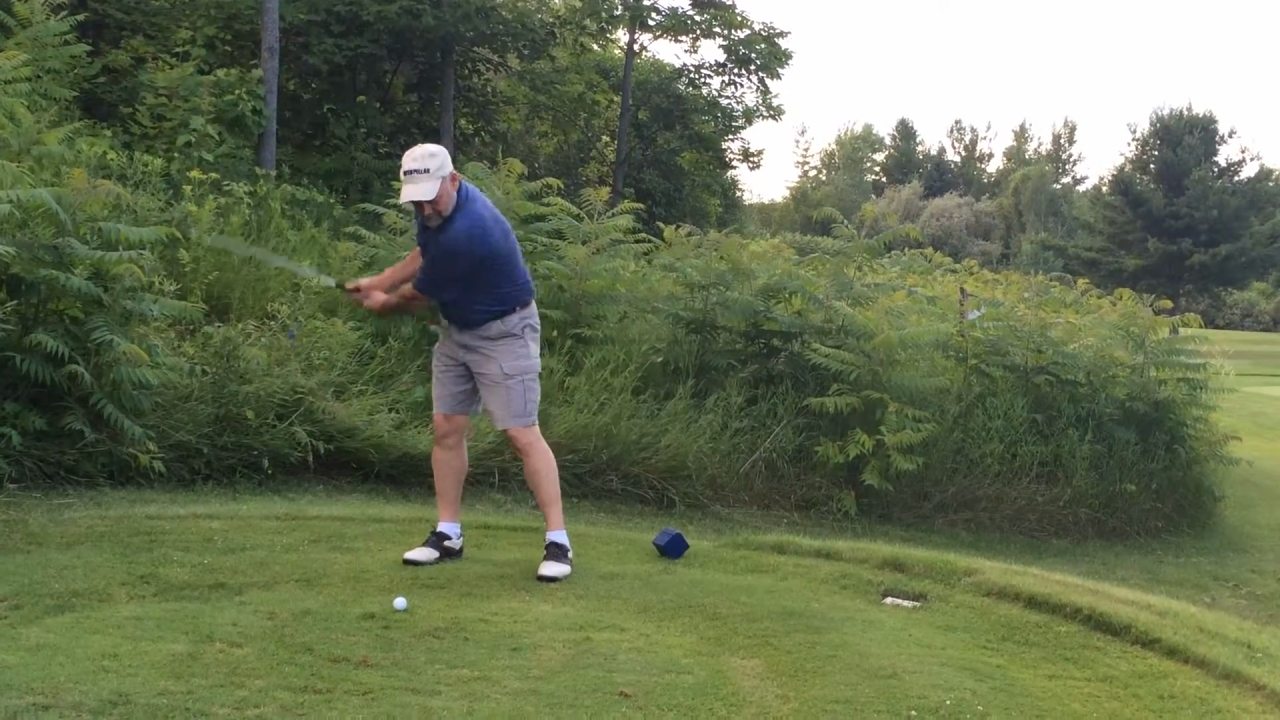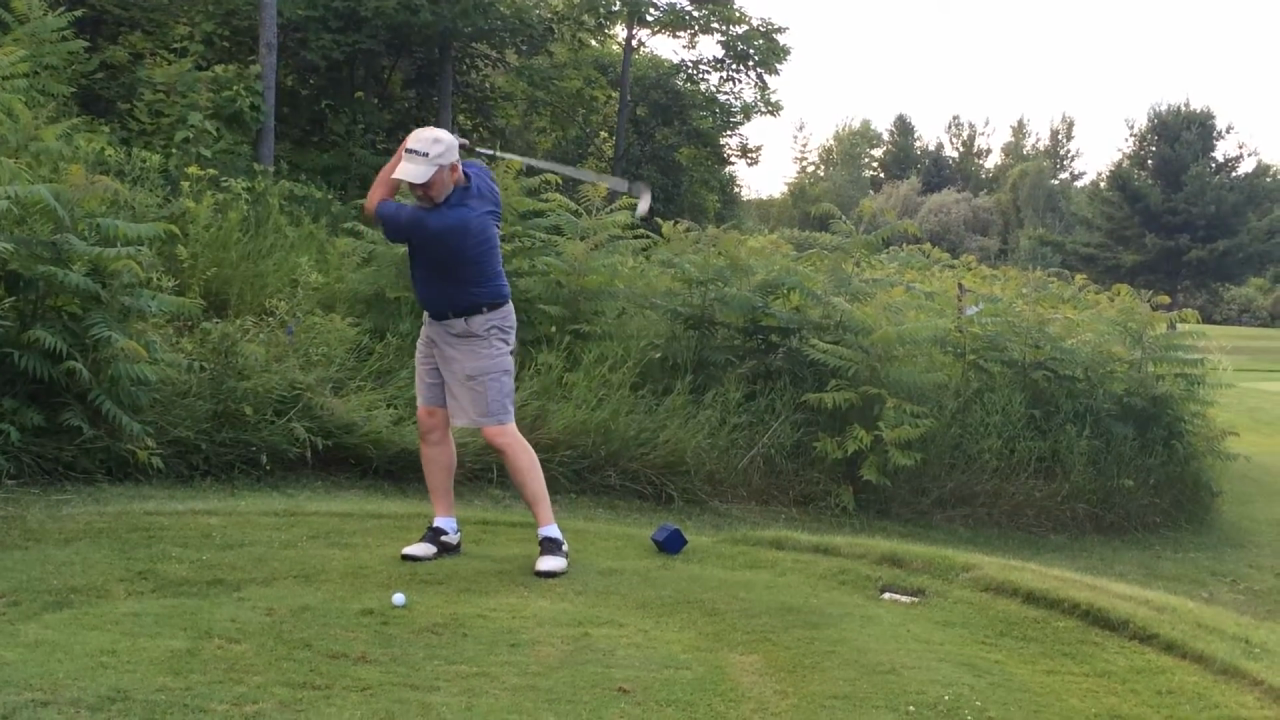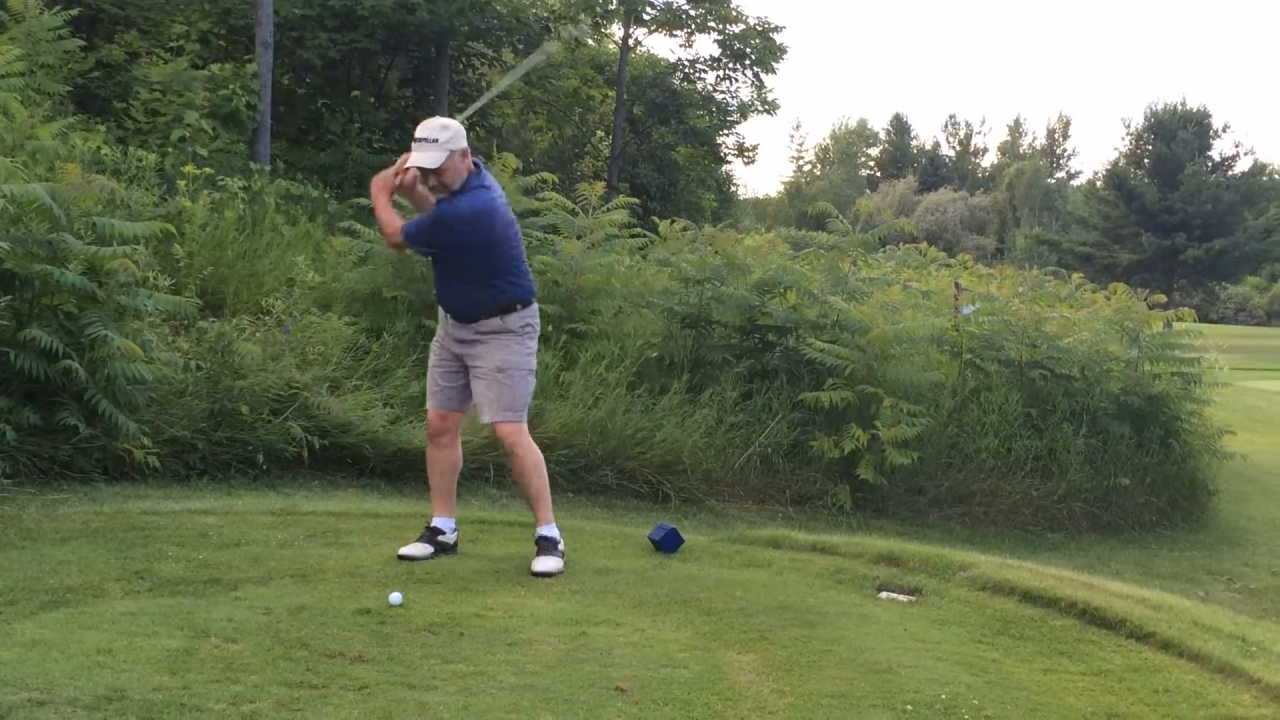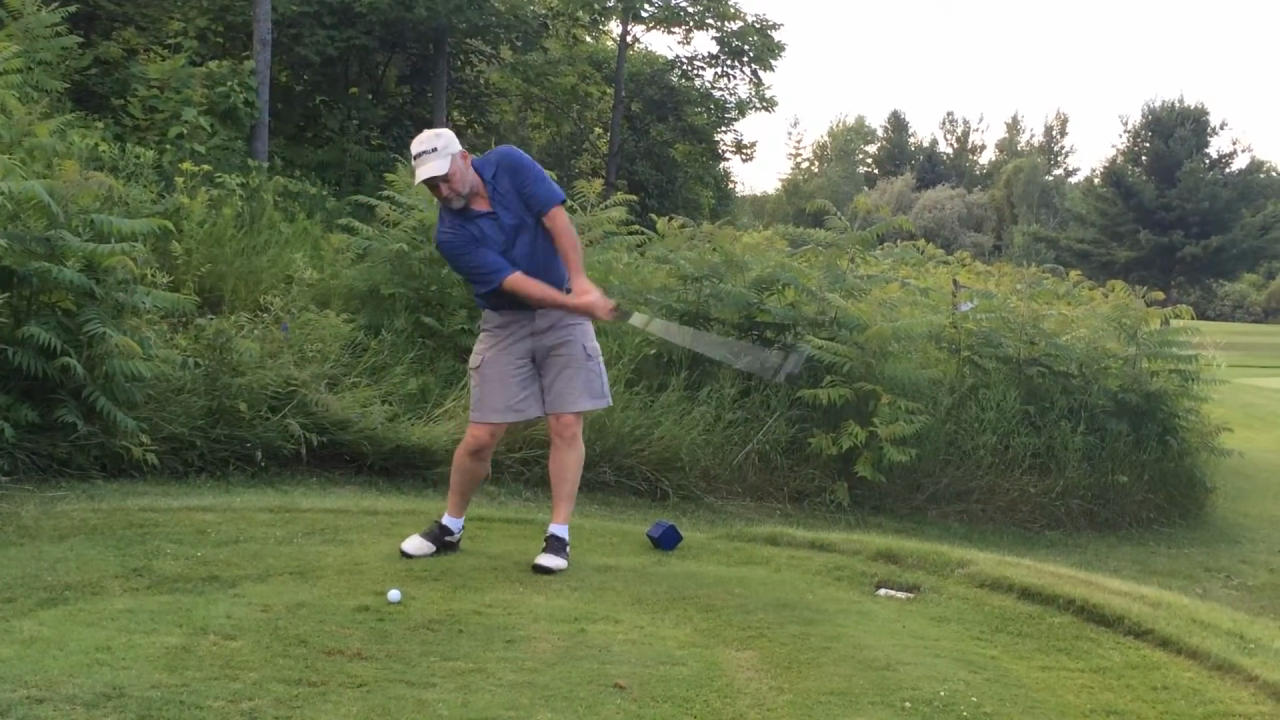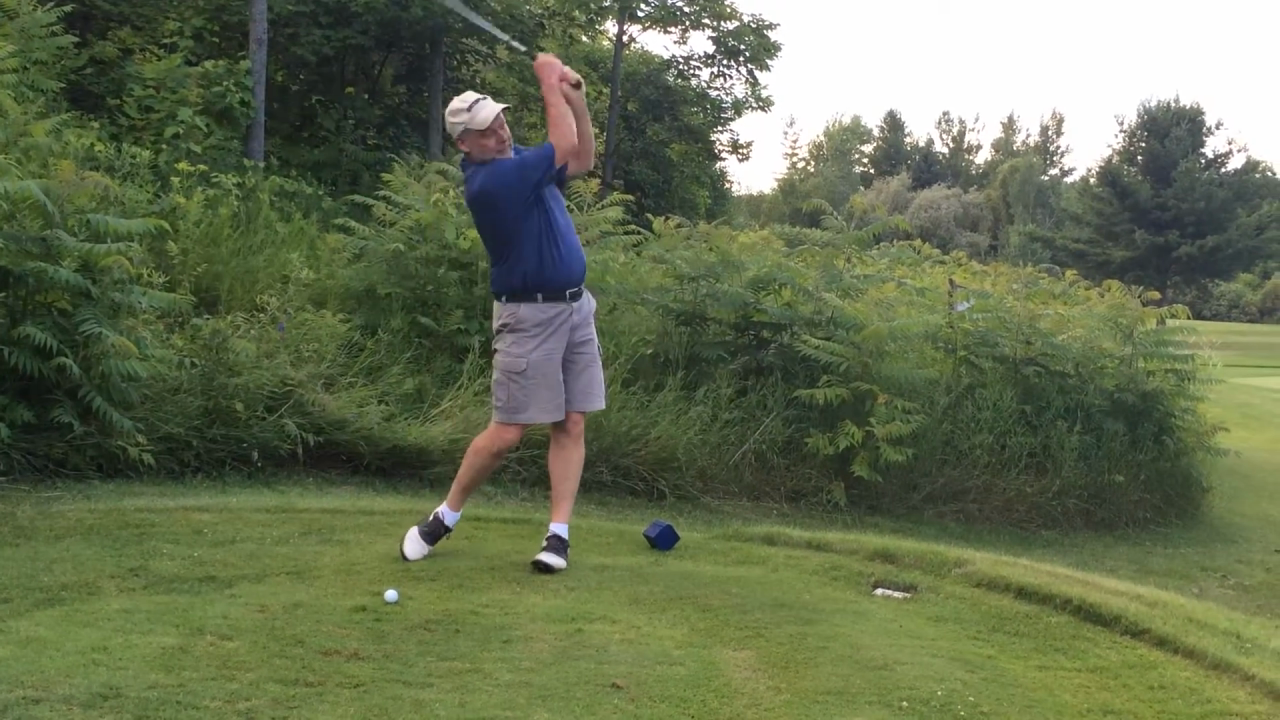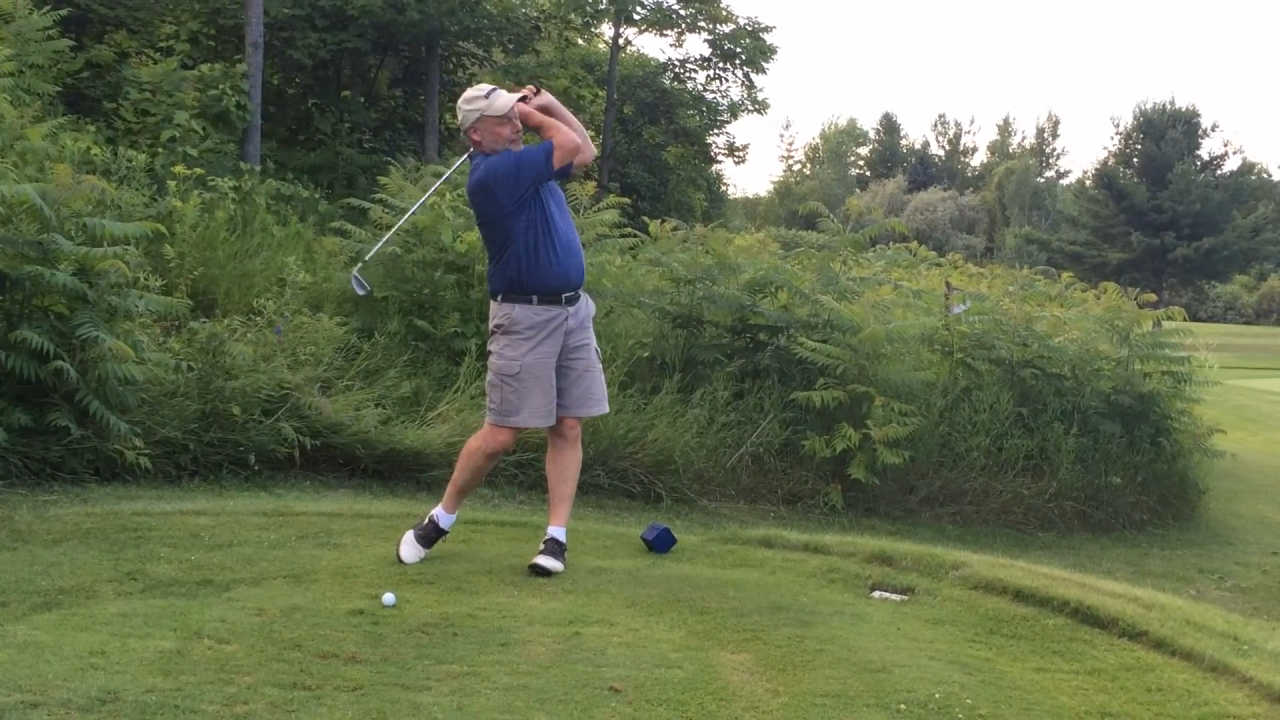
dt=0.3s
person 1, frame 1
left shoulder: (463, 237)
right shoulder: (442, 201)
left elbow: (419, 295)
right elbow: (425, 255)
left wrist: (382, 305)
right wrist: (377, 283)
left hip: (504, 330)
right hip: (458, 328)
left knee: (523, 433)
right knee: (447, 428)
left ankle: (557, 541)
right ankle: (448, 533)
person 1, frame 2
left shoulder: (435, 227)
right shoulder: (476, 173)
left elbow: (375, 206)
left wrist: (395, 153)
left hip: (477, 330)
right hip: (439, 322)
left knee: (498, 433)
right knee: (430, 423)
left ankle: (551, 535)
right ankle: (445, 529)
person 1, frame 3
left shoulder: (468, 210)
right shoulder: (470, 180)
left elbow: (397, 236)
right elbow: (438, 219)
left wrist: (380, 191)
right wrist: (412, 189)
left hip: (506, 329)
right hip: (455, 323)
left knee: (509, 432)
right knee: (439, 425)
left ankle: (549, 536)
right ankle: (443, 528)
person 1, frame 4
left shoulder: (507, 163)
right shoulder: (450, 234)
left elbow: (558, 219)
right elbow: (512, 281)
left wrist: (582, 282)
right wrist: (571, 300)
left hip: (565, 316)
right hip: (507, 323)
left knee: (566, 425)
right knee: (482, 436)
left ankle: (558, 534)
right ankle: (450, 526)
person 1, frame 5
left shoulder: (512, 158)
right shoulder: (491, 182)
left elbow: (582, 161)
right elbow: (564, 146)
left wrist: (572, 93)
right wrist: (550, 85)
left hip: (575, 305)
right hip: (529, 316)
left knee: (572, 424)
right knee: (507, 432)
left ankle: (558, 532)
right ankle: (445, 516)
person 1, frame 6
left shoulder: (518, 160)
right shoulder: (494, 174)
left elbow: (584, 152)
right elbow: (568, 145)
left wrist: (544, 103)
right wrist: (537, 116)
left hip: (574, 310)
right hip: (525, 317)
left knee: (568, 428)
right knee: (501, 434)
left ankle: (556, 537)
right ankle: (439, 519)
